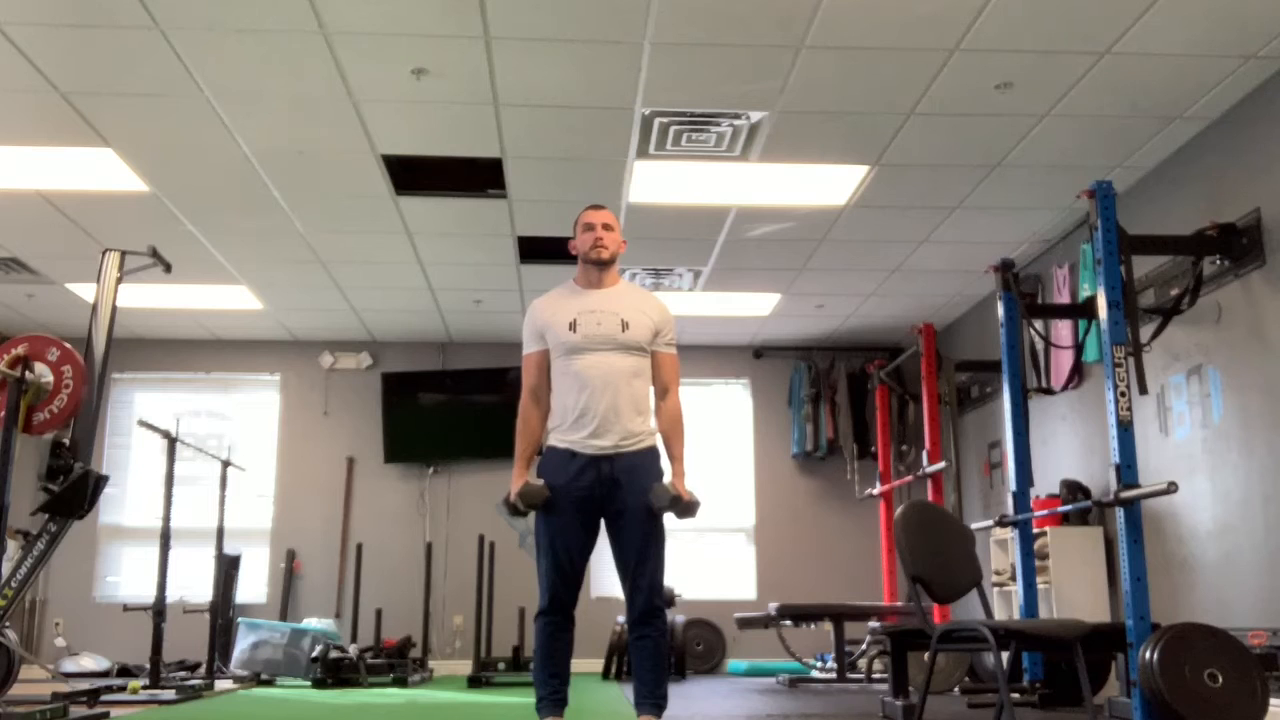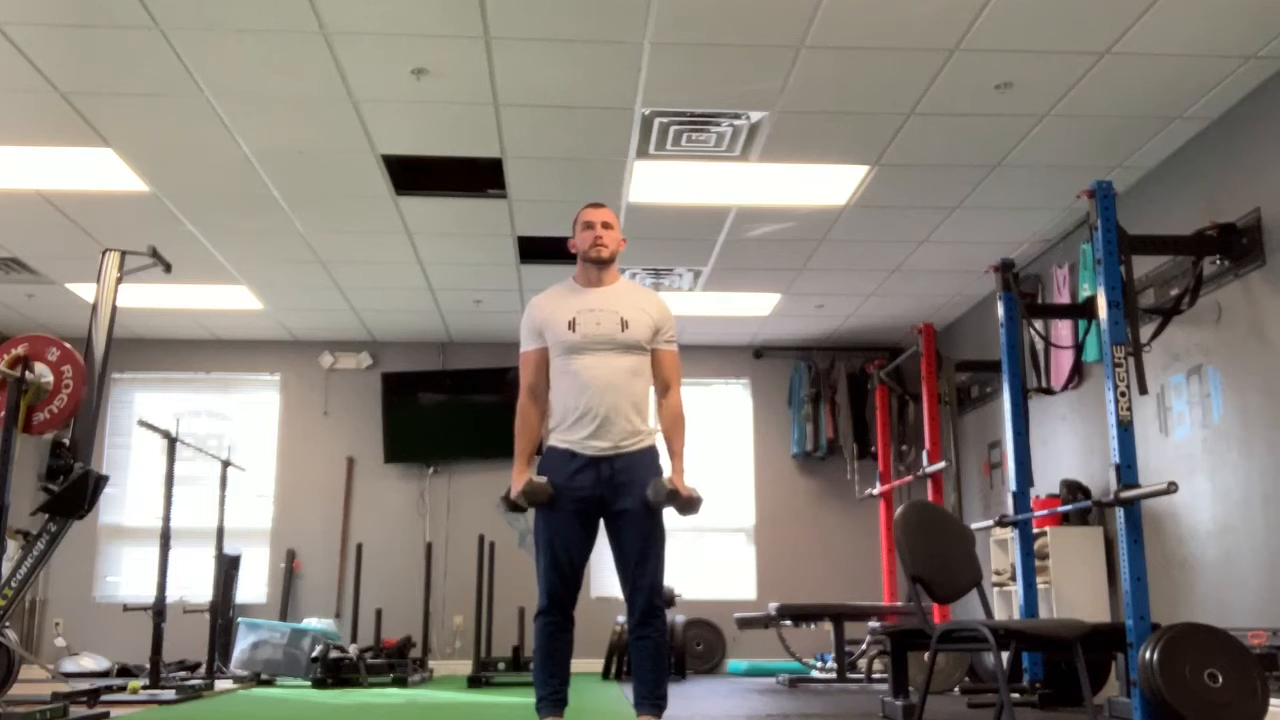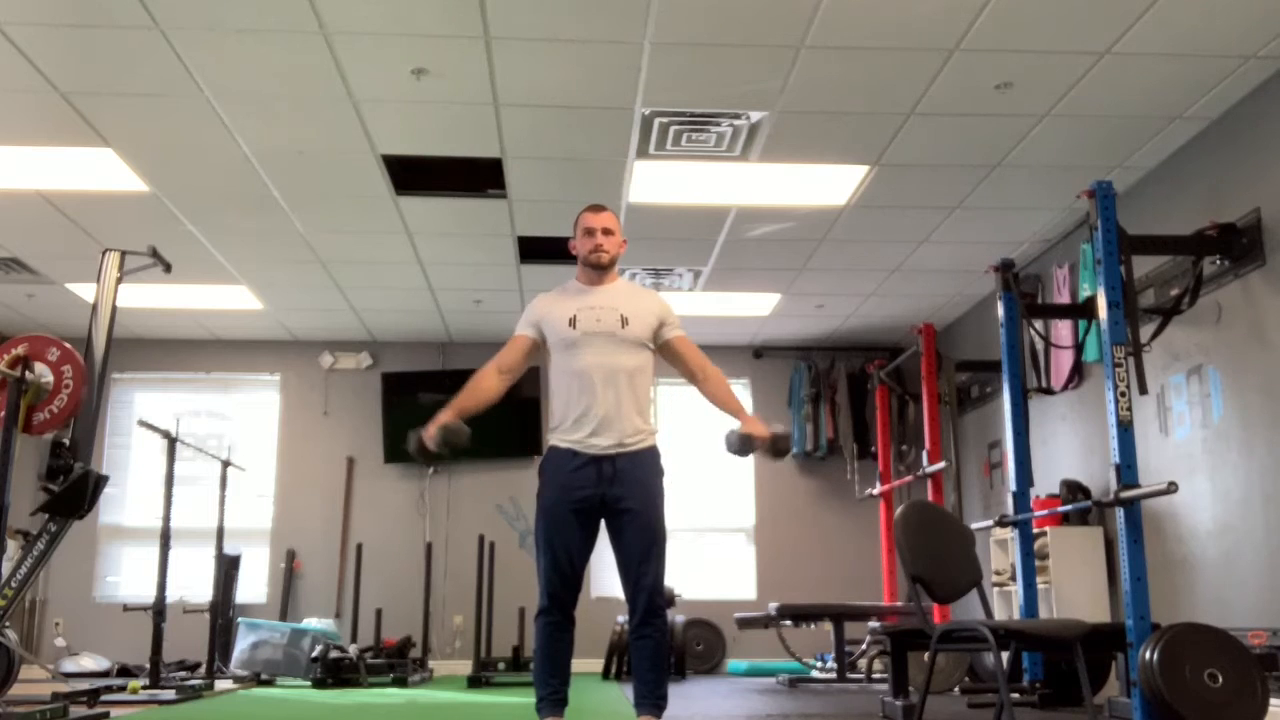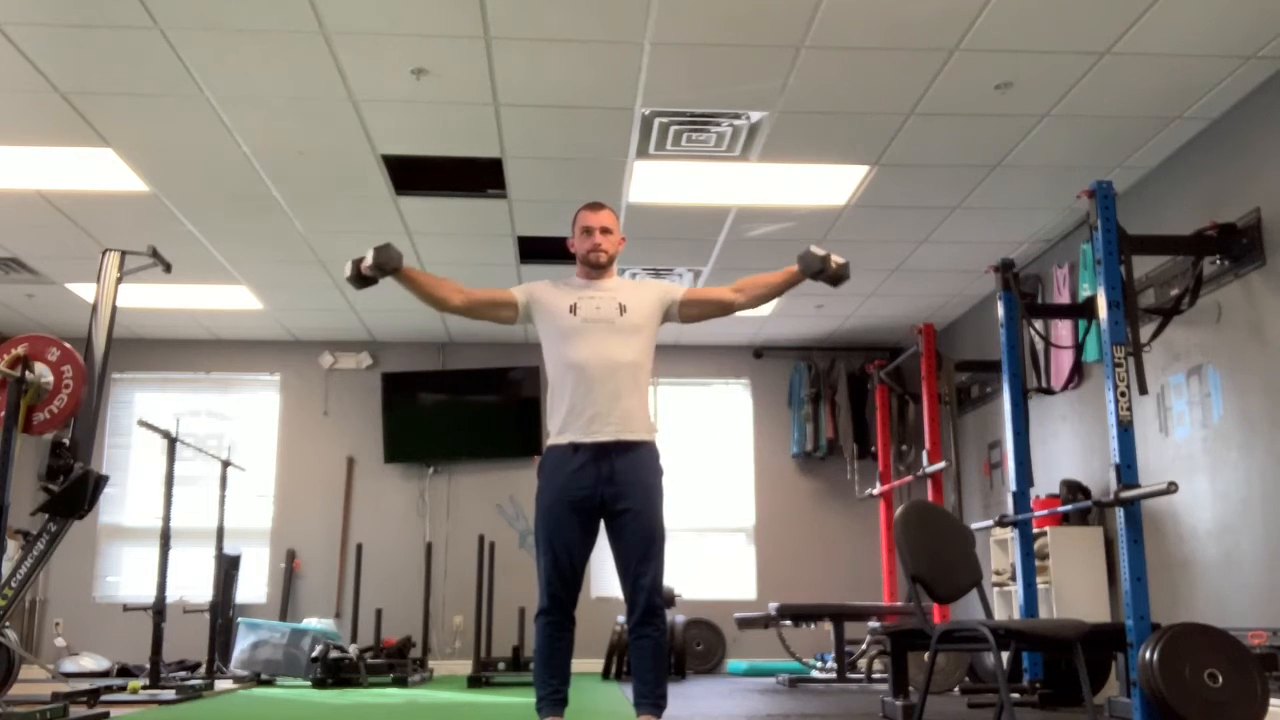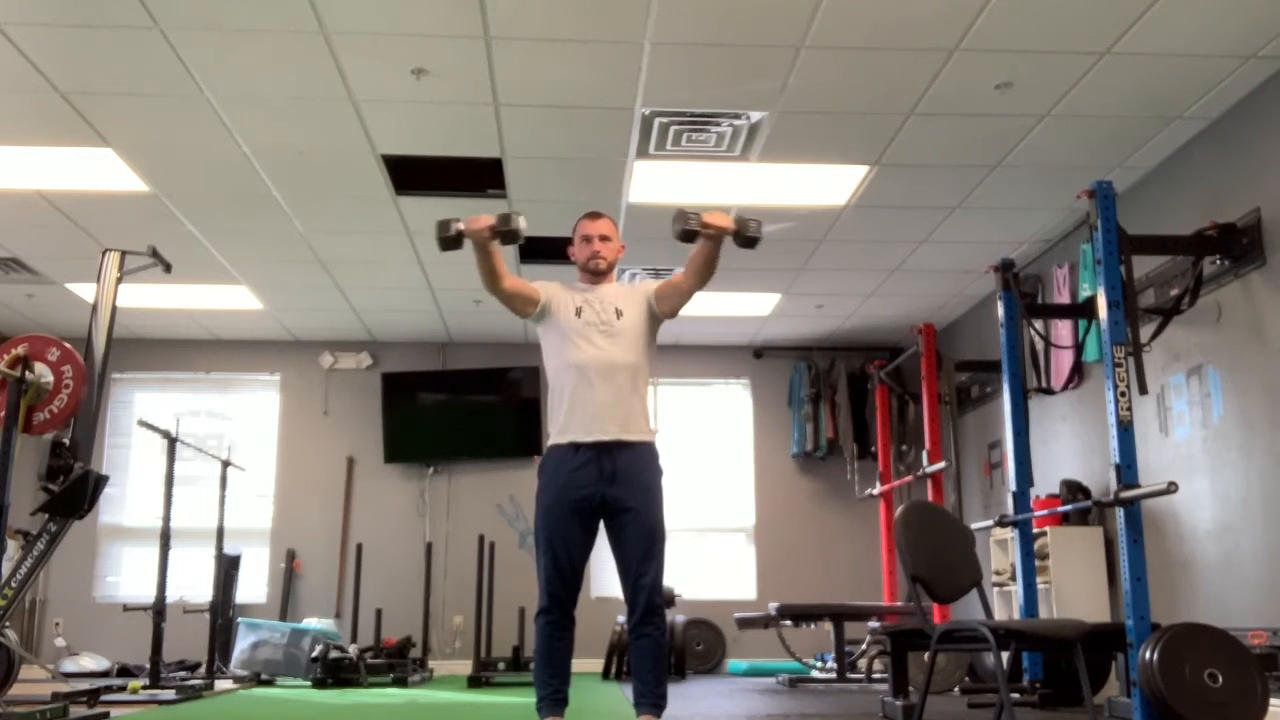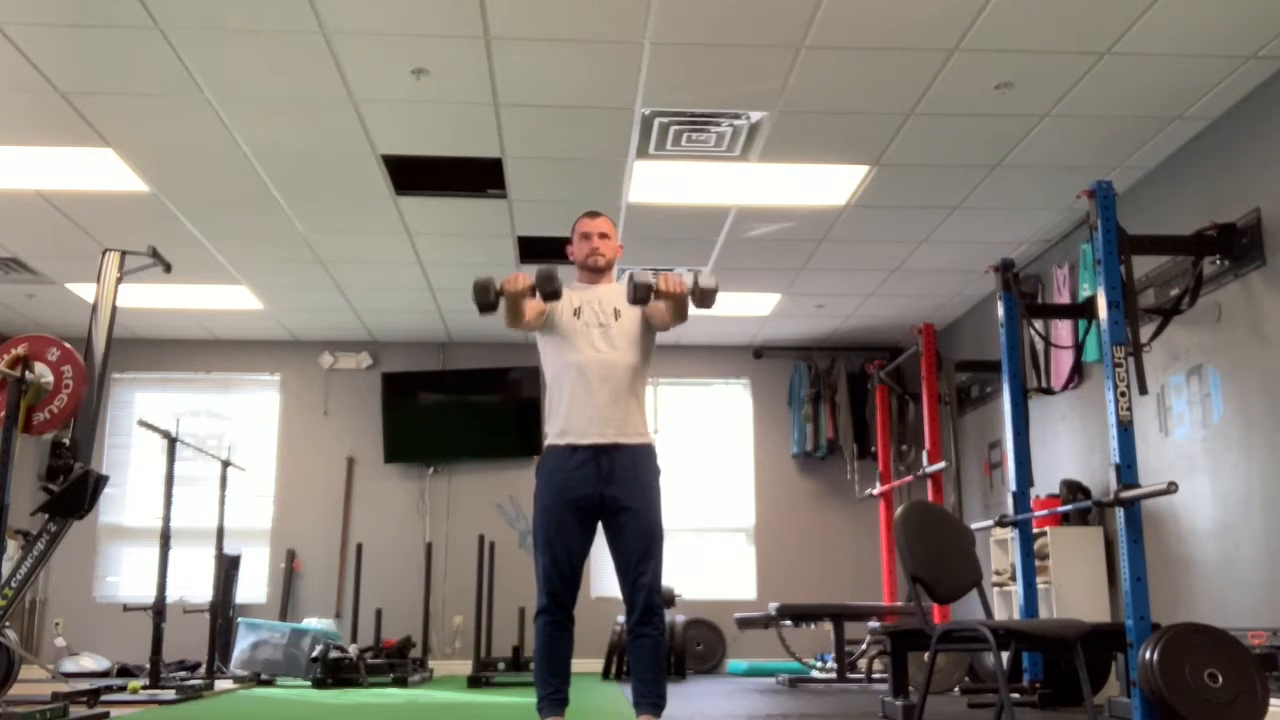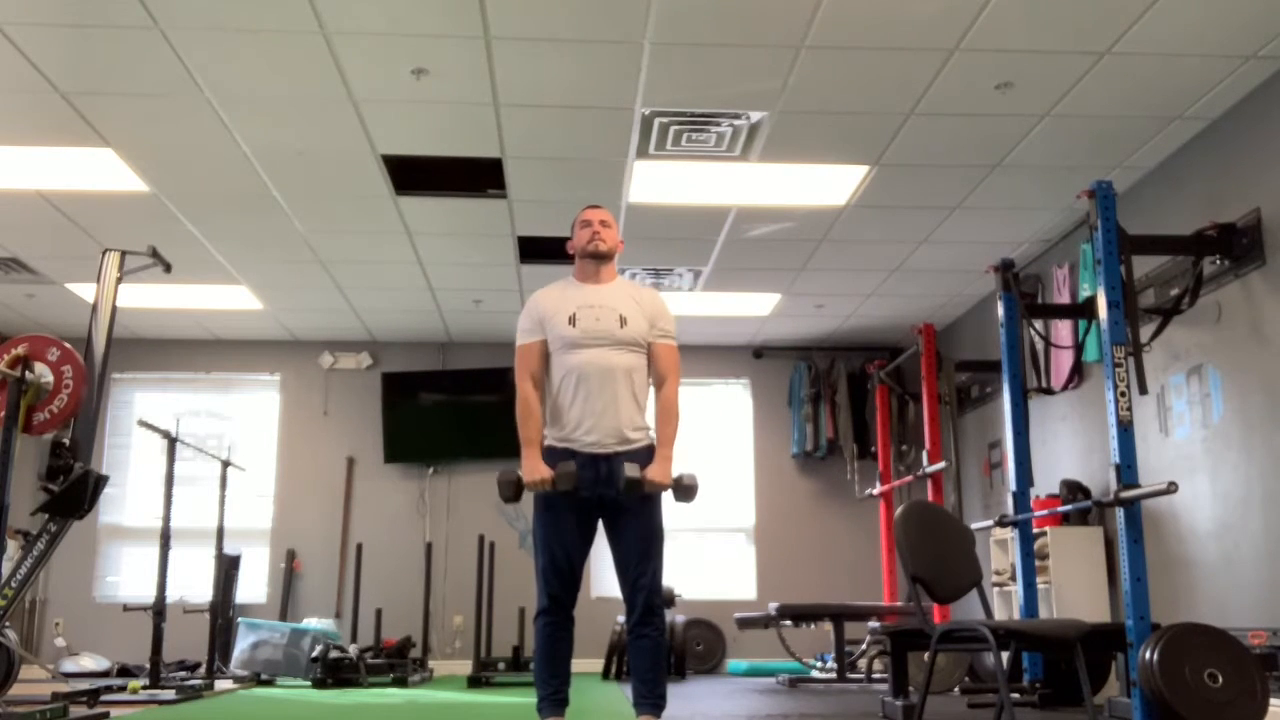
dt=0.5s
person 1, frame 1
left shoulder: (652, 309)
right shoulder: (545, 309)
left elbow: (667, 396)
right elbow: (533, 397)
left wrist: (678, 470)
right wrist: (521, 470)
left hip: (636, 463)
right hip: (566, 464)
left knee: (646, 599)
right knee: (556, 598)
person 1, frame 2
left shoulder: (651, 307)
right shoulder: (543, 307)
left elbow: (668, 393)
right elbow: (531, 396)
left wrist: (677, 467)
right wrist: (521, 467)
left hip: (635, 464)
right hip: (565, 465)
left knee: (646, 599)
right knee: (555, 599)
person 1, frame 3
left shoulder: (650, 305)
right shoulder: (546, 306)
left elbow: (699, 369)
right elbow: (499, 371)
left wrist: (745, 417)
right wrist: (449, 416)
left hip: (636, 463)
right hip: (567, 464)
left knee: (647, 598)
right knee: (556, 598)
person 1, frame 4
left shoulder: (651, 295)
right shoulder: (544, 296)
left elbow: (736, 296)
right elbow: (458, 299)
left wrist: (797, 271)
right wrist: (397, 269)
left hip: (634, 459)
right hip: (567, 460)
left knee: (645, 597)
right knee: (556, 598)
person 1, frame 5
left shoulder: (644, 298)
right shoulder: (550, 298)
left elbow: (696, 278)
right elbow: (499, 284)
left wrist: (713, 237)
right wrist: (482, 243)
left hip: (634, 458)
right hip: (567, 459)
left knee: (646, 596)
right knee: (556, 598)
person 1, frame 6
left shoulder: (637, 297)
right shoulder: (553, 298)
left elbow: (667, 315)
right elbow: (523, 314)
left wrist: (676, 297)
right wrist: (514, 297)
left hip: (632, 457)
right hip: (566, 459)
left knee: (644, 595)
right knee: (556, 597)
person 1, frame 7
left shoulder: (648, 302)
right shoulder: (544, 303)
left elbow: (668, 381)
right elbow: (526, 381)
left wrist: (663, 455)
right wrist: (530, 454)
left hip: (632, 463)
right hip: (564, 464)
left knee: (644, 597)
right knee: (555, 599)
